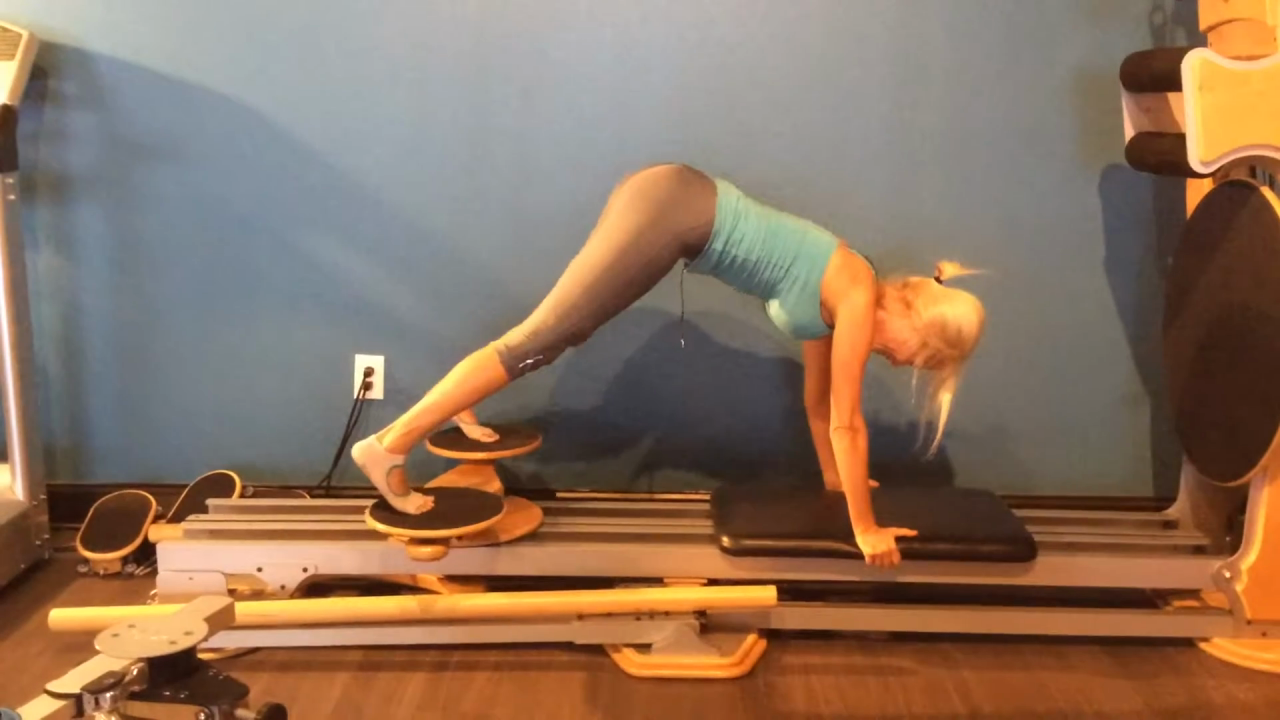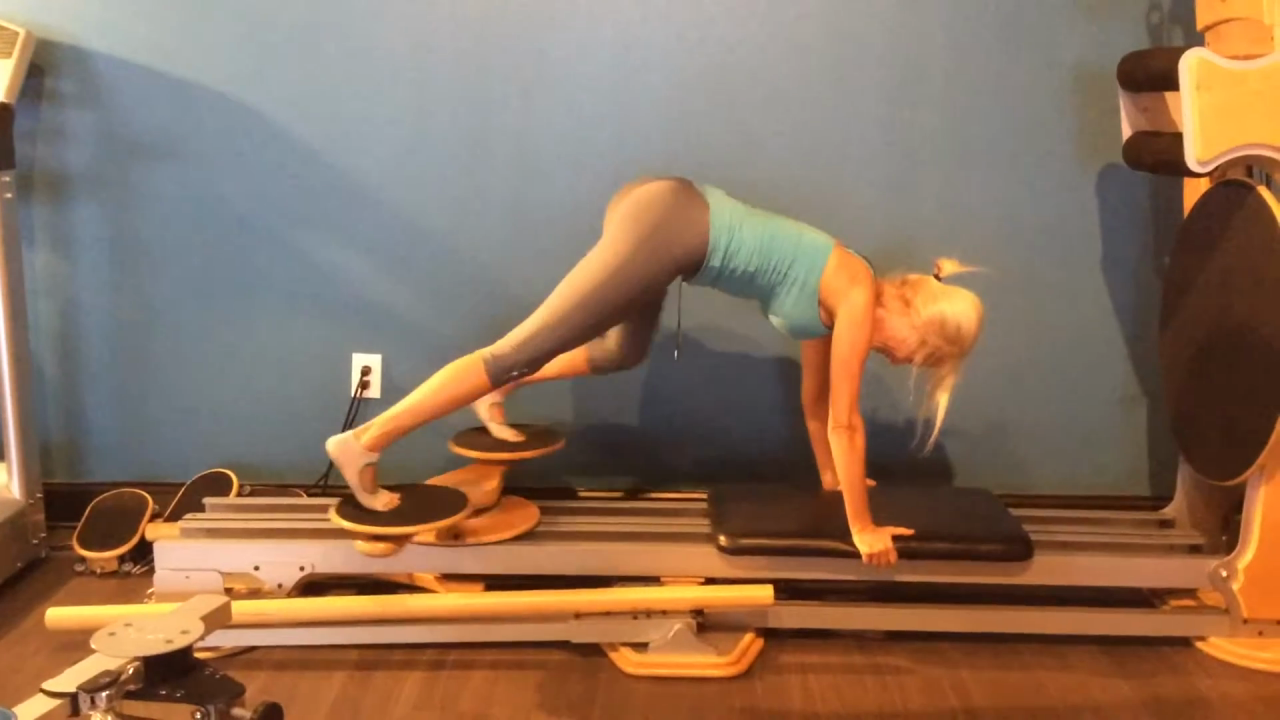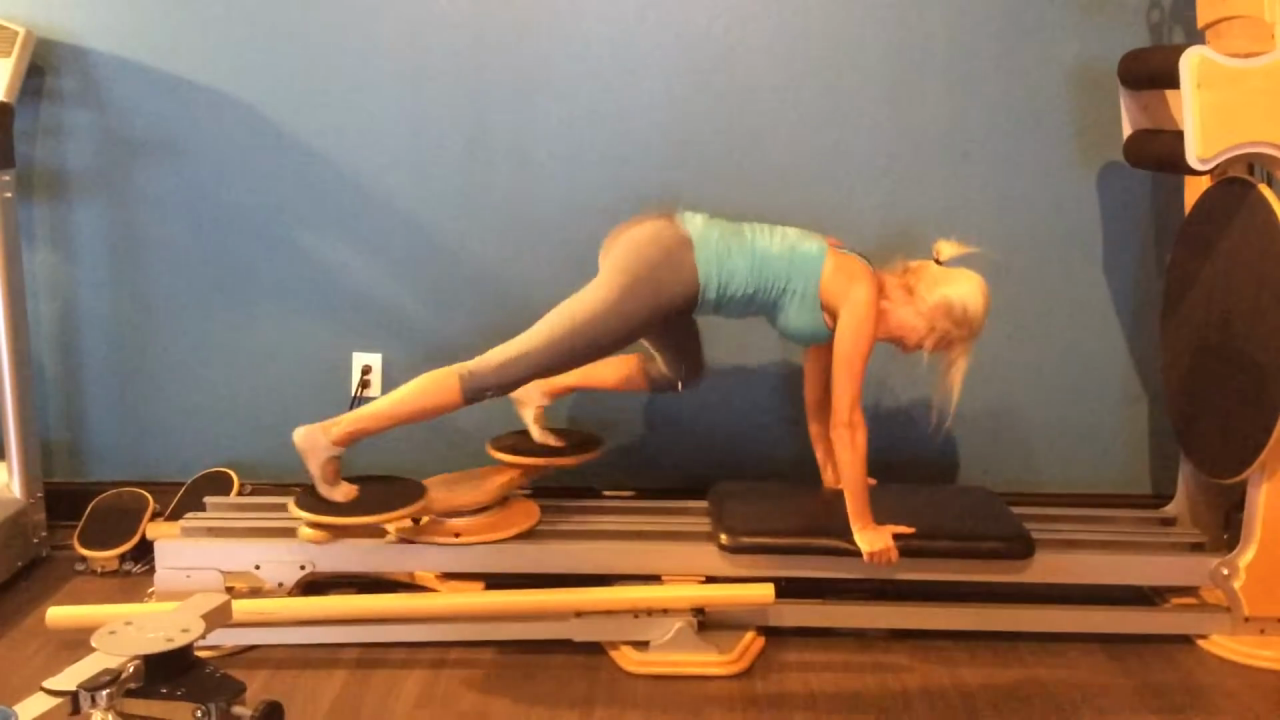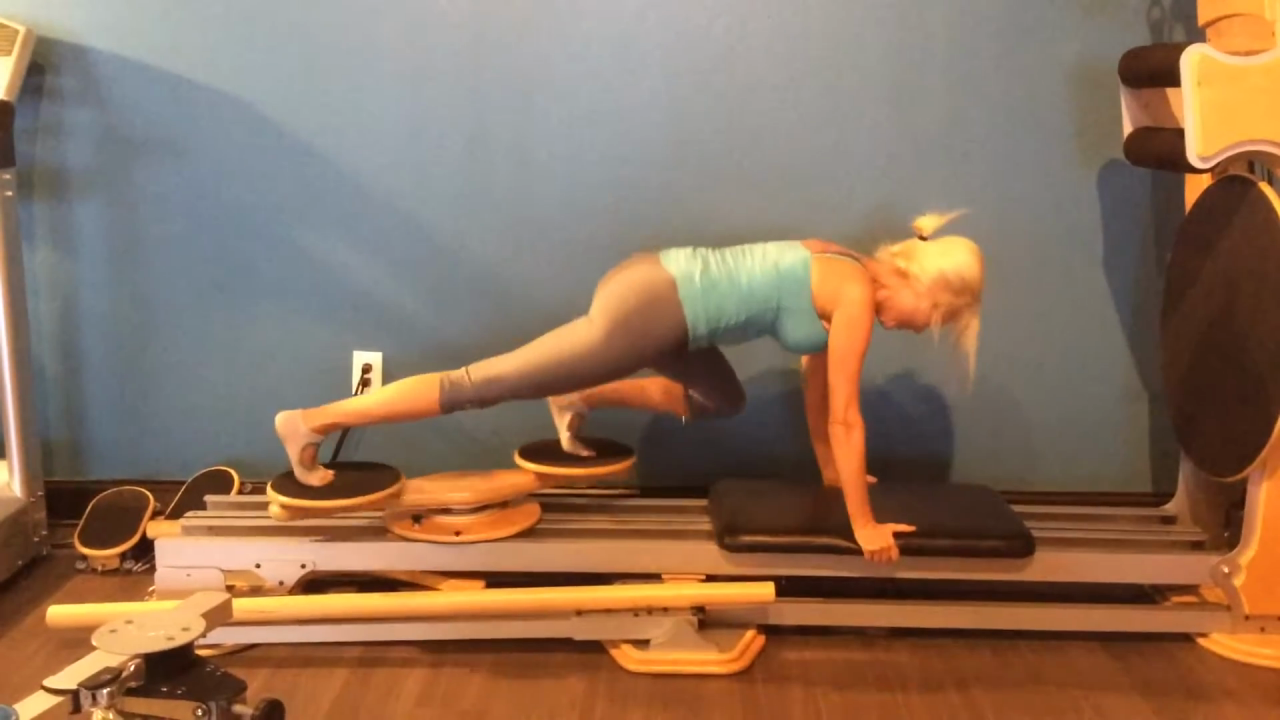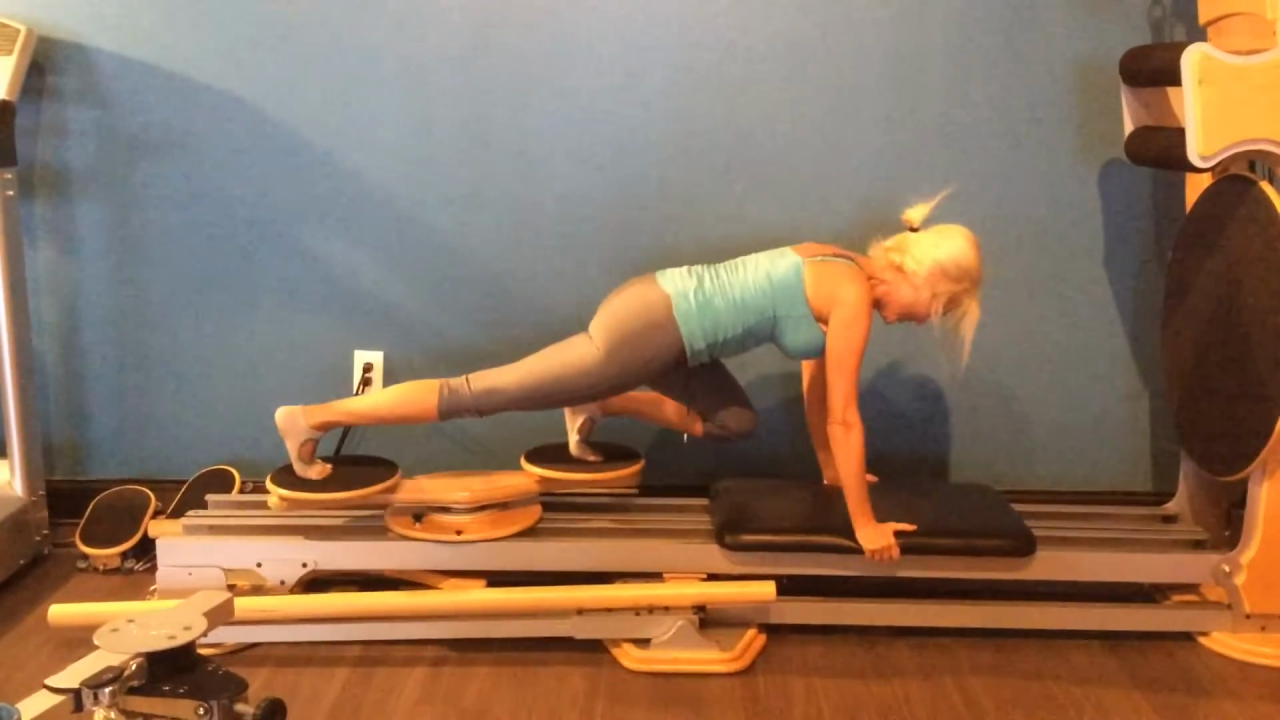
dt=0.3s
person 1, frame 1
left shoulder: (837, 301)
right shoulder: (860, 297)
left elbow: (817, 401)
right elbow: (847, 421)
left wrist: (833, 479)
right wrist: (865, 527)
left hip: (669, 201)
right hip: (671, 208)
left knee: (567, 325)
right knee: (540, 340)
left ankle: (457, 398)
right ankle: (389, 445)
person 1, frame 2
left shoulder: (833, 301)
right shoulder: (860, 297)
left elbow: (815, 403)
right elbow: (844, 421)
left wrist: (832, 480)
right wrist: (862, 527)
left hip: (664, 213)
right hip: (667, 228)
left knee: (625, 349)
right knee: (526, 350)
left ankle: (492, 395)
right ankle: (364, 442)
person 1, frame 3
left shoulder: (842, 284)
right shoulder: (863, 293)
left elbow: (817, 398)
right elbow: (845, 420)
left wrist: (831, 476)
right wrist: (863, 525)
left hip: (661, 241)
right hip: (660, 265)
left knee: (681, 372)
right knee: (501, 369)
left ankle: (546, 390)
right ankle: (329, 435)
person 1, frame 4
left shoulder: (840, 273)
right shoulder: (857, 293)
left elbow: (817, 388)
right elbow: (843, 418)
left wrist: (832, 475)
right wrist: (864, 524)
left hip: (656, 281)
right hip: (647, 309)
left knee: (722, 400)
right knee: (484, 385)
left ankle: (579, 397)
right ankle: (311, 420)
person 1, frame 5
left shoulder: (837, 270)
right shoulder: (855, 295)
left elbow: (816, 389)
right elbow: (843, 418)
left wrist: (833, 474)
right wrist: (864, 522)
left hip: (655, 307)
right hip: (644, 331)
left knee: (736, 421)
right knee: (478, 395)
left ankle: (596, 405)
right ankle: (309, 418)
